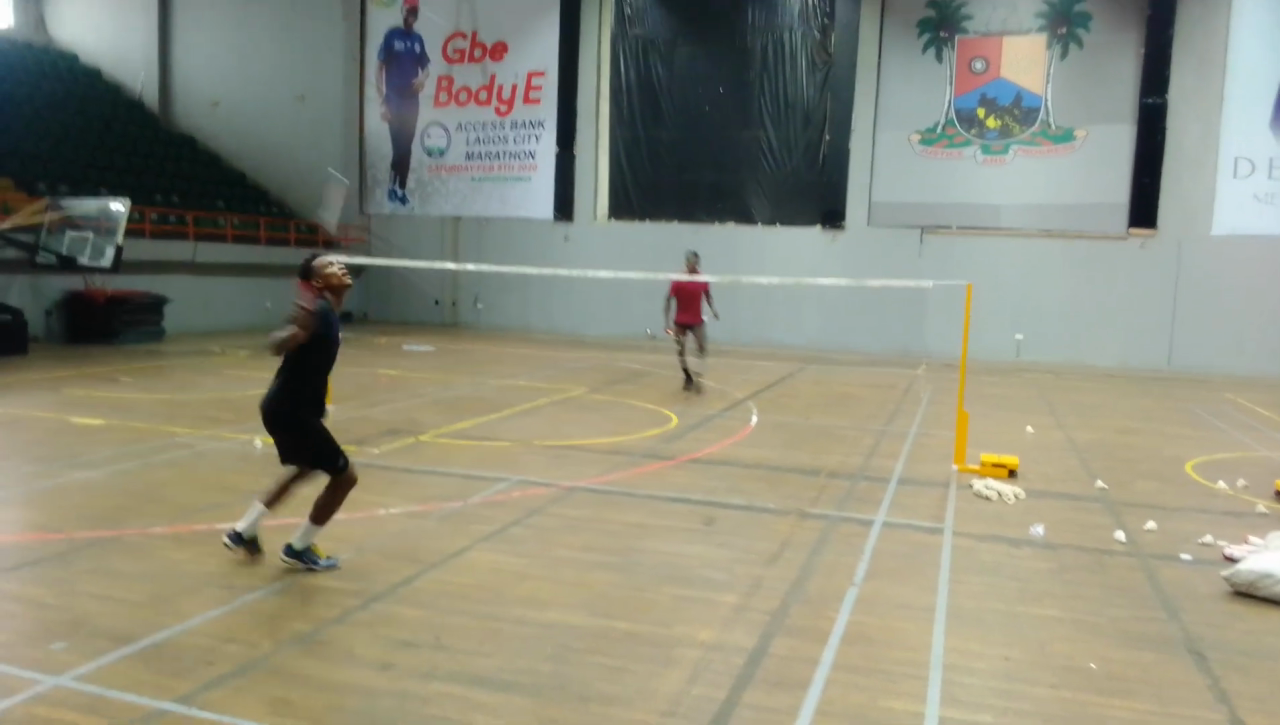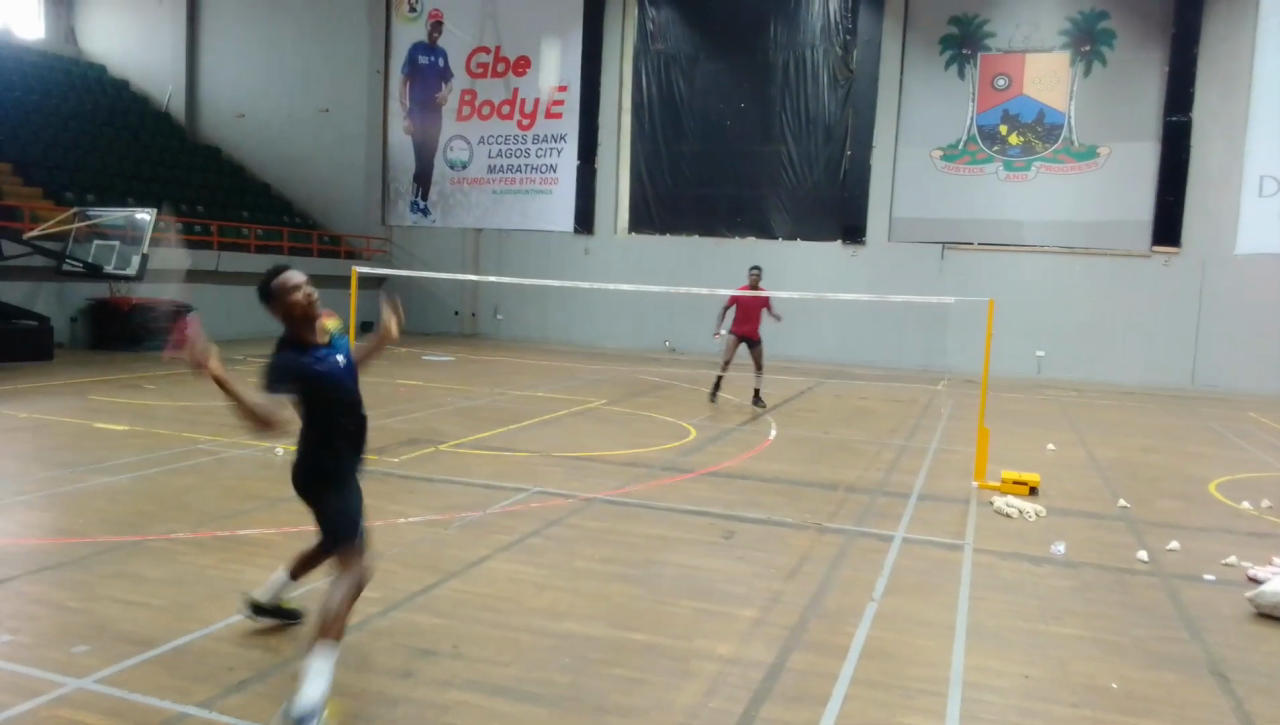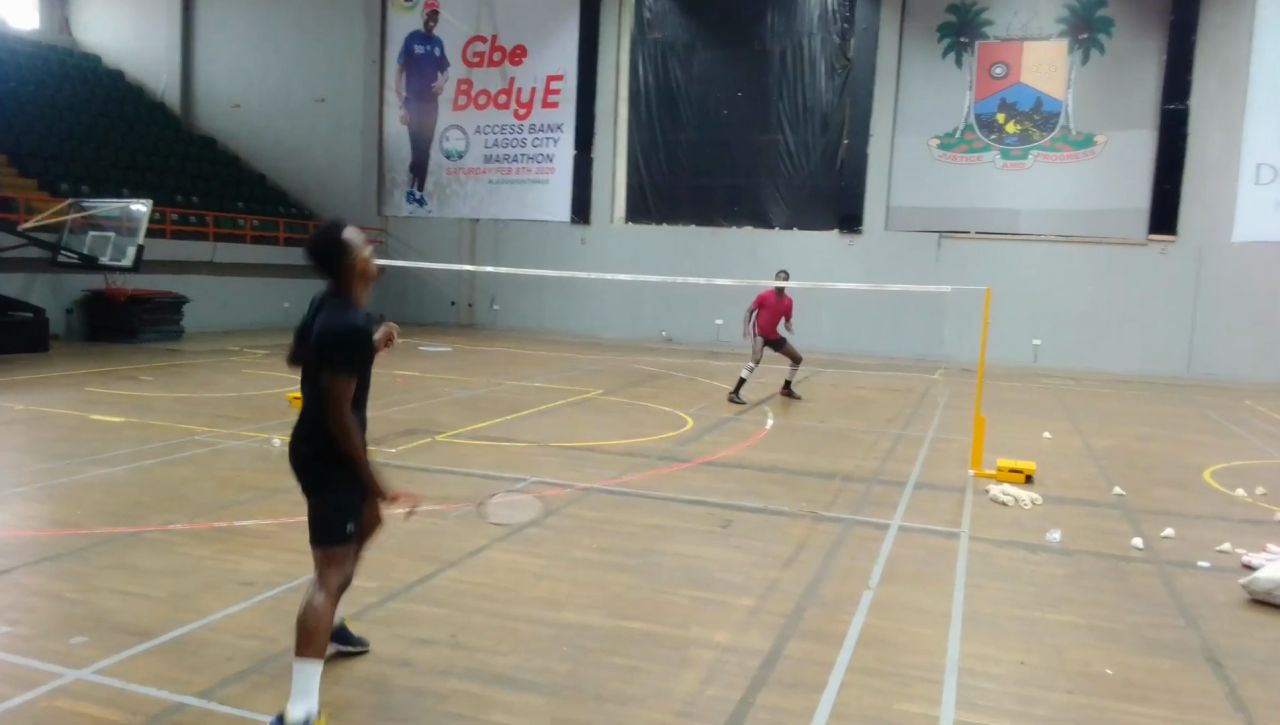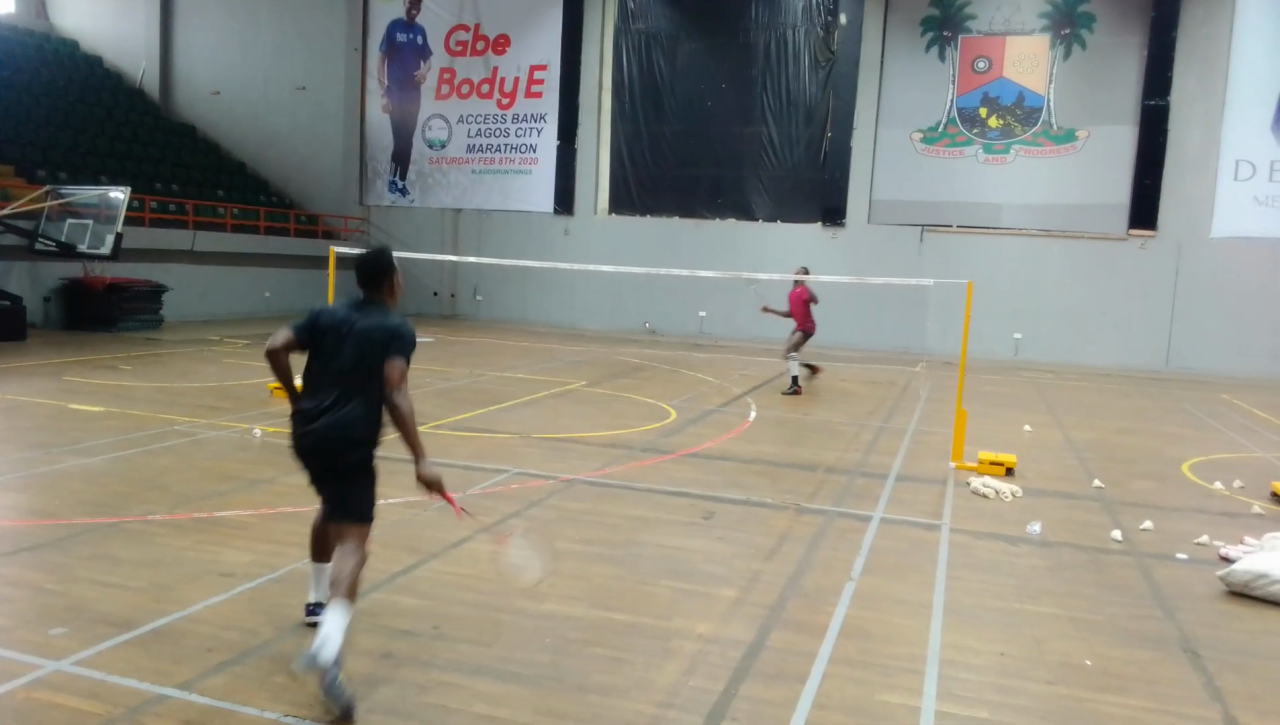
dt=0.4s
person 1, frame 1
left shoulder: (325, 307)
right shoulder: (313, 307)
right elbow: (278, 345)
right wrist: (302, 328)
left hip: (286, 407)
right hip: (293, 412)
left knee: (302, 470)
right knee: (345, 478)
left ankle: (243, 530)
right ankle: (300, 547)
person 1, frame 2
left shoulder: (330, 329)
right shoulder: (286, 360)
right elbow: (270, 419)
left wrist: (383, 337)
right wrist: (219, 376)
left hip: (336, 469)
right hip: (326, 474)
left knee: (336, 545)
right knee: (355, 571)
left ankle: (266, 598)
person 1, frame 3
left shoulder: (324, 306)
right shoulder: (351, 324)
left elbow: (296, 357)
right elbow: (339, 415)
right wrist: (369, 475)
left hip: (317, 448)
right hip: (329, 455)
left knee: (367, 519)
right knee: (334, 574)
left ankle: (329, 626)
person 1, frame 4
left shoulder: (327, 317)
right shoulder: (397, 329)
left elbow: (275, 350)
right elbow: (395, 396)
left wrist: (297, 399)
right wrist: (422, 462)
left hip: (311, 435)
right hip: (349, 444)
left knee: (333, 510)
right knee: (351, 545)
left ankle: (318, 601)
right ankle: (326, 650)
person 2, frame 1
left shoulder: (418, 39)
right shoulder: (391, 35)
left elbow: (425, 67)
right elbow: (380, 68)
left wrist: (422, 78)
right wrist: (382, 100)
left hip: (412, 100)
right hip: (394, 100)
left knee: (406, 147)
right knee: (399, 147)
left ankle: (401, 191)
right ankle: (392, 190)
person 2, frame 2
left shoulder: (442, 54)
right shoulder: (415, 49)
left elbow: (449, 82)
right elbow: (403, 82)
left wrist: (446, 92)
right wrist: (405, 114)
left hip: (435, 114)
right hip: (417, 113)
left knee: (429, 161)
right knee: (421, 160)
left ankle: (423, 203)
right ankle: (415, 202)
person 2, frame 3
left shoulder: (438, 42)
right shoulder: (411, 38)
left elbow: (445, 70)
right elbow: (400, 71)
left wrist: (442, 81)
right wrist: (401, 104)
left hip: (431, 103)
right hip: (413, 103)
left knee: (425, 150)
right knee: (417, 150)
left ankle: (419, 193)
right ankle: (410, 193)
person 2, frame 4
left shoulder: (421, 31)
right shoulder: (393, 27)
left elbow: (428, 59)
right elbow: (381, 60)
left wrist: (425, 70)
right wrist: (383, 92)
left hip: (414, 92)
right hip: (396, 92)
left knee: (408, 140)
right knee: (400, 140)
left ankle: (401, 183)
right ankle: (393, 182)
